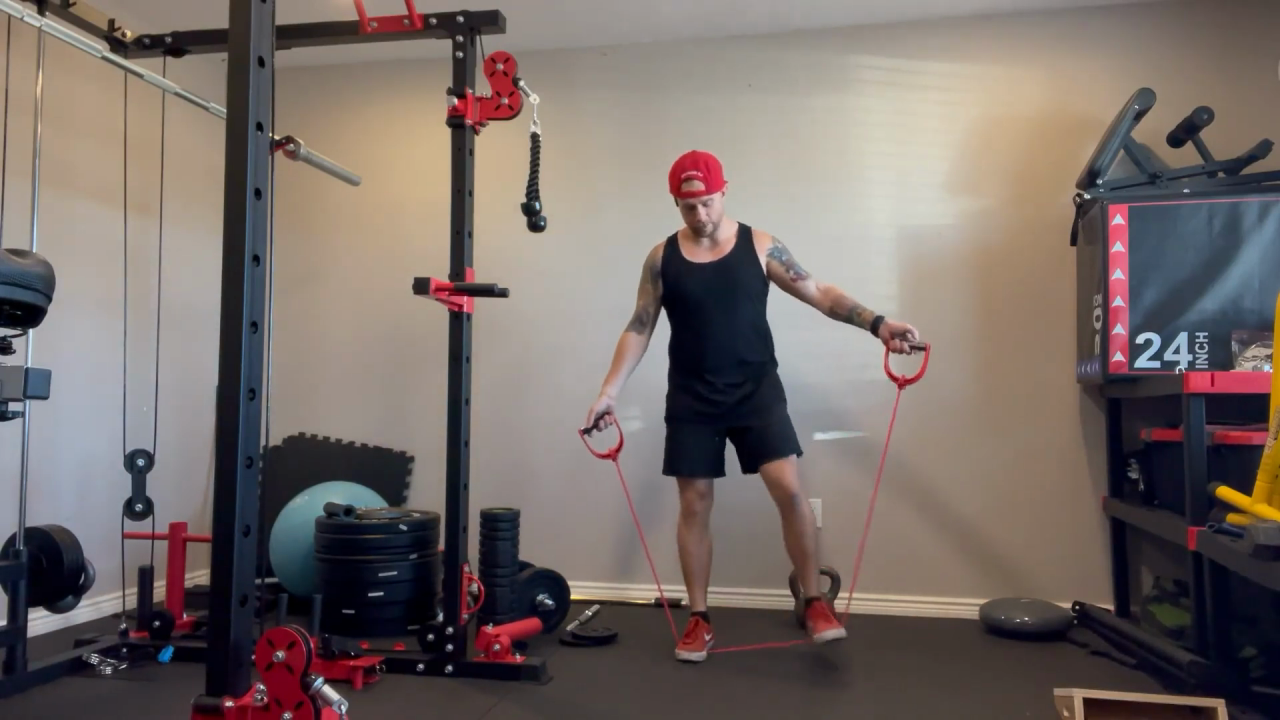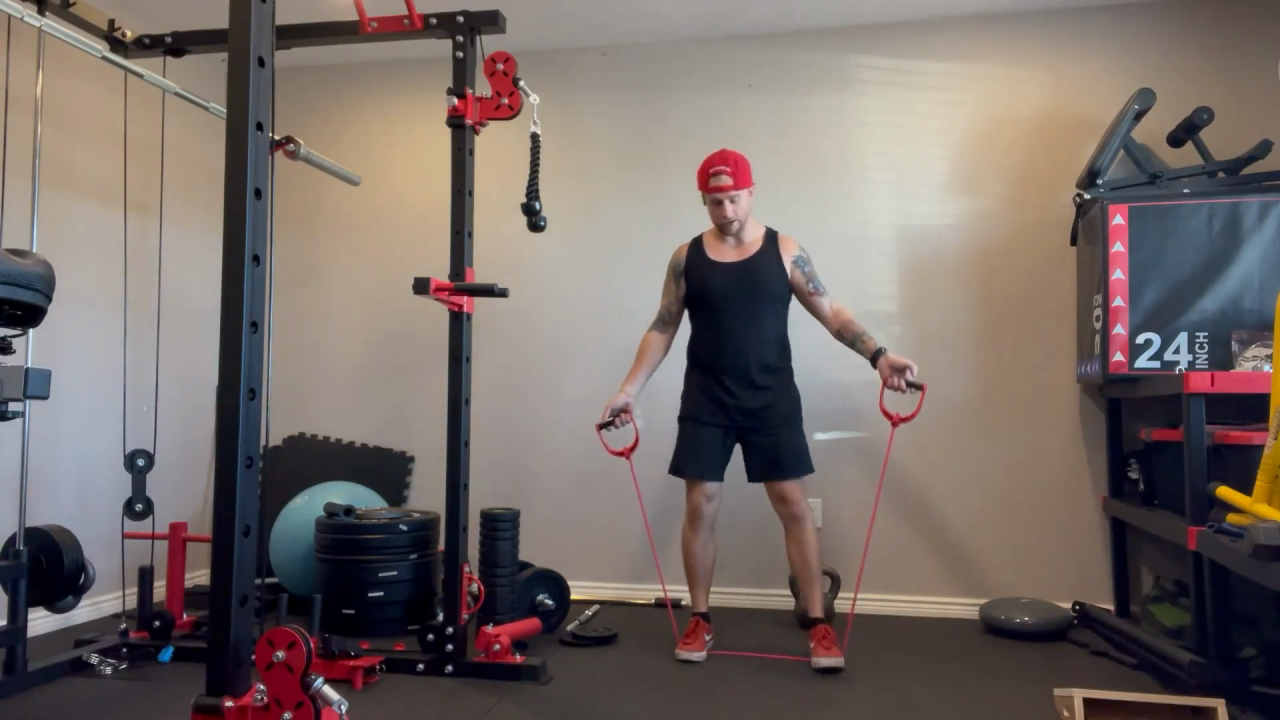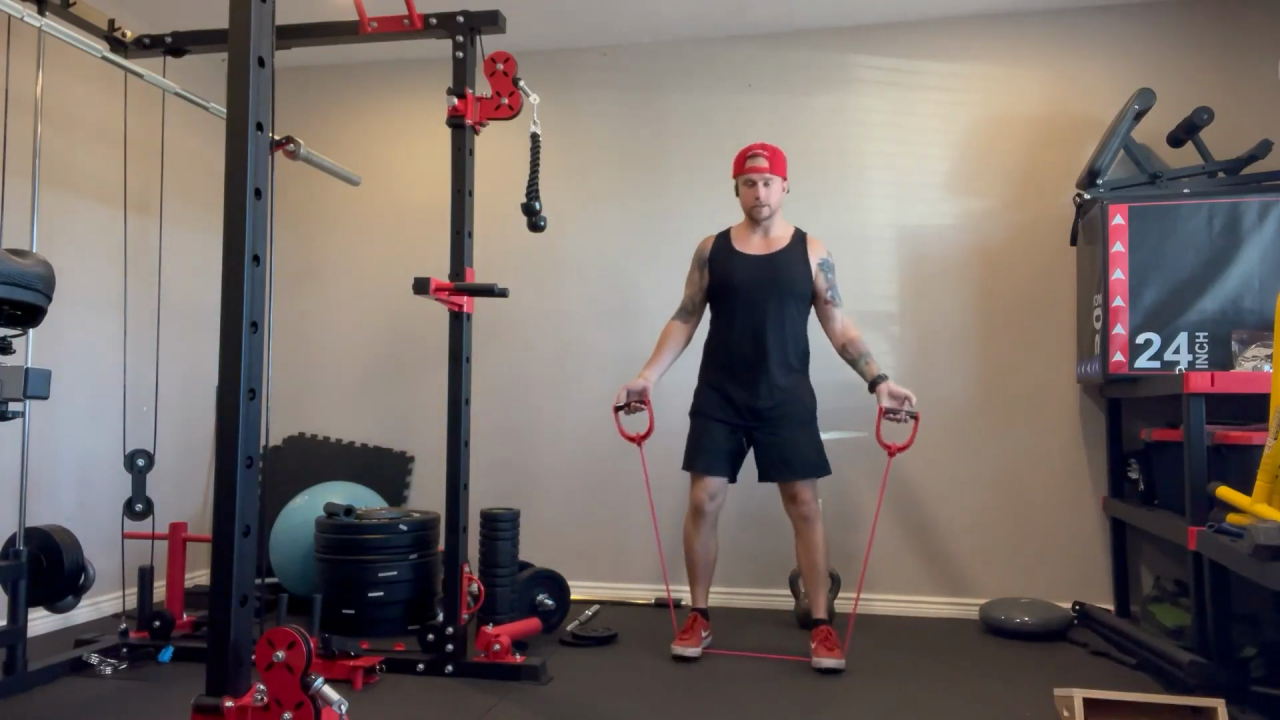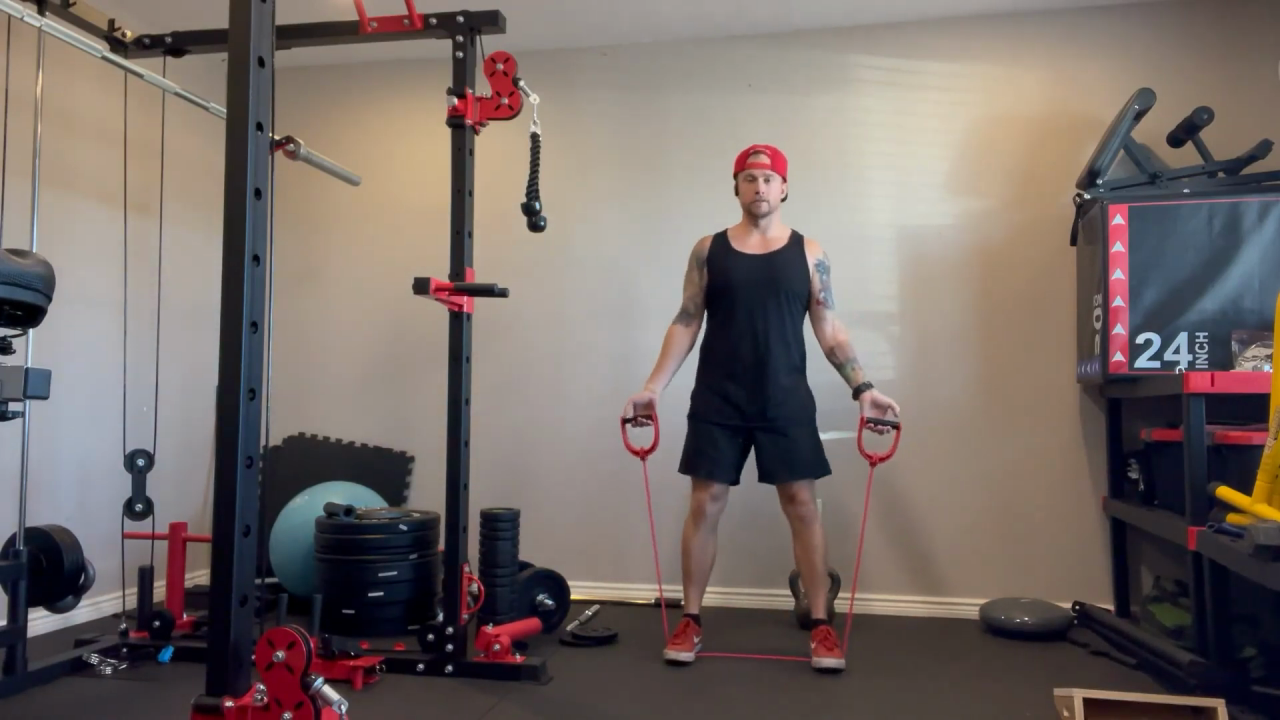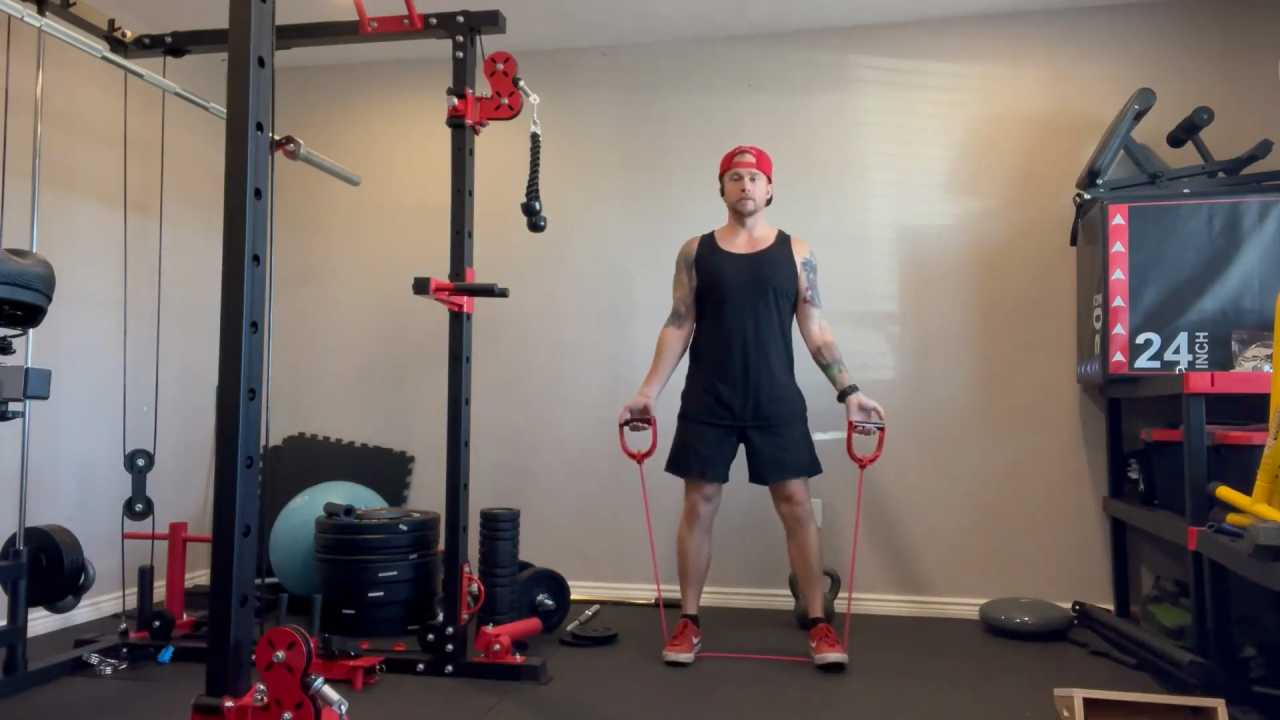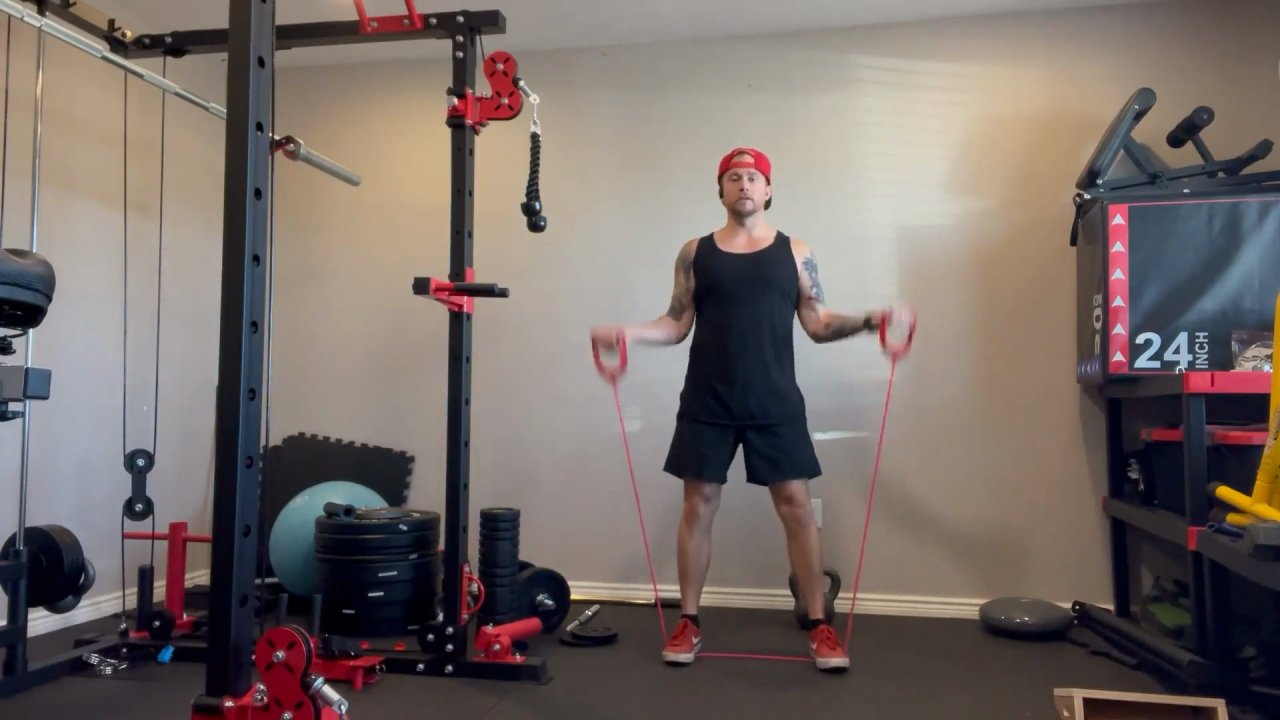
dt=0.2s
person 1, frame 1
left shoulder: (760, 246)
right shoulder: (662, 258)
left elbow: (817, 292)
right elbow: (639, 329)
left wrist: (877, 323)
right wrist: (608, 393)
left hip: (756, 386)
right hip: (691, 397)
left knee: (788, 487)
right knee: (694, 504)
left ankle: (815, 601)
right ankle: (699, 619)
person 1, frame 2
left shoulder: (785, 251)
right shoulder: (686, 257)
left elbow: (830, 311)
right elbow: (662, 328)
left wrist: (878, 355)
right wrist: (628, 390)
left hip: (772, 399)
right hip: (706, 401)
left knee: (794, 506)
right knee: (700, 506)
left ankle: (819, 625)
right ankle: (700, 620)
person 1, frame 3
left shoulder: (811, 252)
right shoulder: (711, 249)
left elbow: (838, 325)
right elbow: (684, 319)
left wrist: (877, 380)
right wrist: (647, 376)
left hip: (787, 401)
right hip: (718, 399)
left knee: (804, 507)
right knee: (703, 503)
left ankle: (821, 625)
right ankle: (698, 617)
person 1, frame 4
left shoulder: (808, 252)
right shoulder: (708, 250)
left elbow: (829, 330)
right elbow: (686, 323)
left wrist: (862, 389)
right wrist: (653, 387)
left hip: (786, 403)
right hip: (717, 402)
left knee: (802, 507)
right knee: (704, 507)
left ankle: (820, 626)
right ankle: (690, 621)
person 1, frame 5
left shoulder: (796, 253)
right shoulder: (696, 252)
left elbow: (815, 330)
right elbow: (678, 326)
left wrist: (848, 391)
right wrist: (648, 391)
left hip: (777, 403)
right hip: (707, 403)
left knee: (796, 507)
right knee: (698, 506)
left ankle: (819, 624)
right ankle: (689, 622)
person 1, frame 6
left shoulder: (795, 252)
right shoulder: (695, 252)
left elbow: (817, 323)
right elbow: (678, 323)
left wrist: (866, 322)
right wrist: (629, 333)
left hip: (776, 403)
right hip: (707, 402)
left knee: (796, 507)
right knee: (698, 507)
left ankle: (819, 626)
right ankle: (689, 622)
